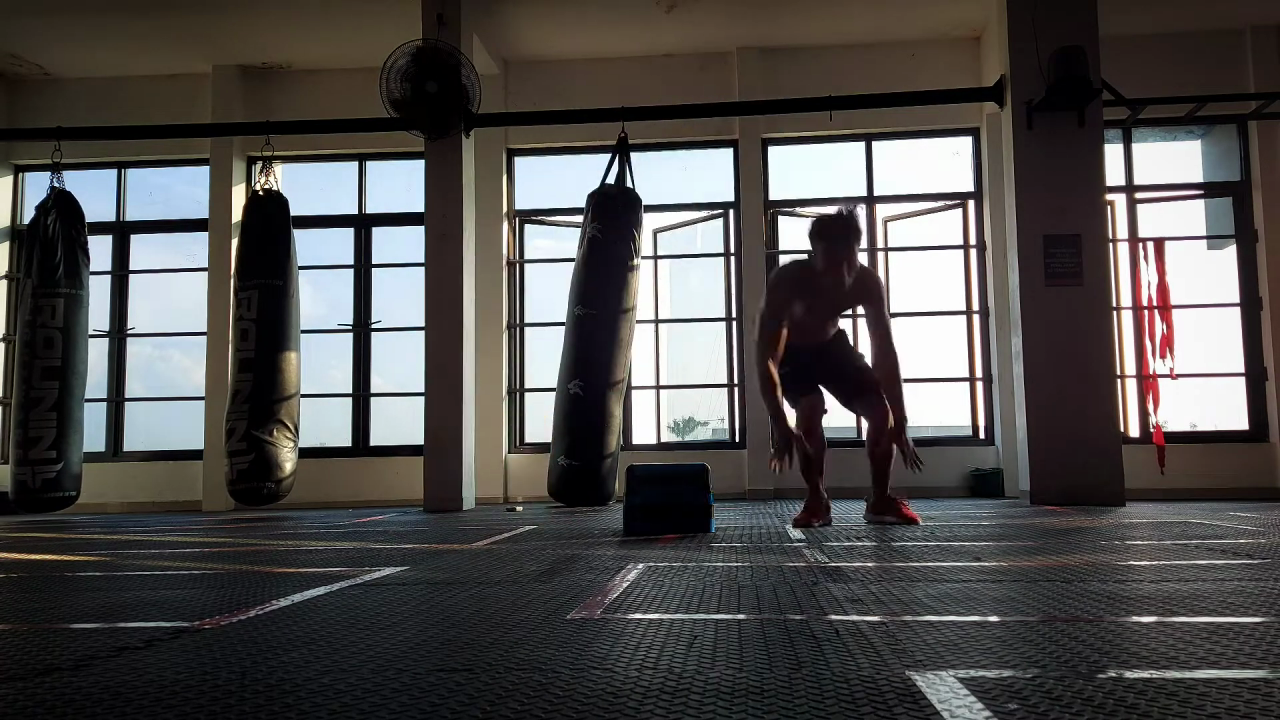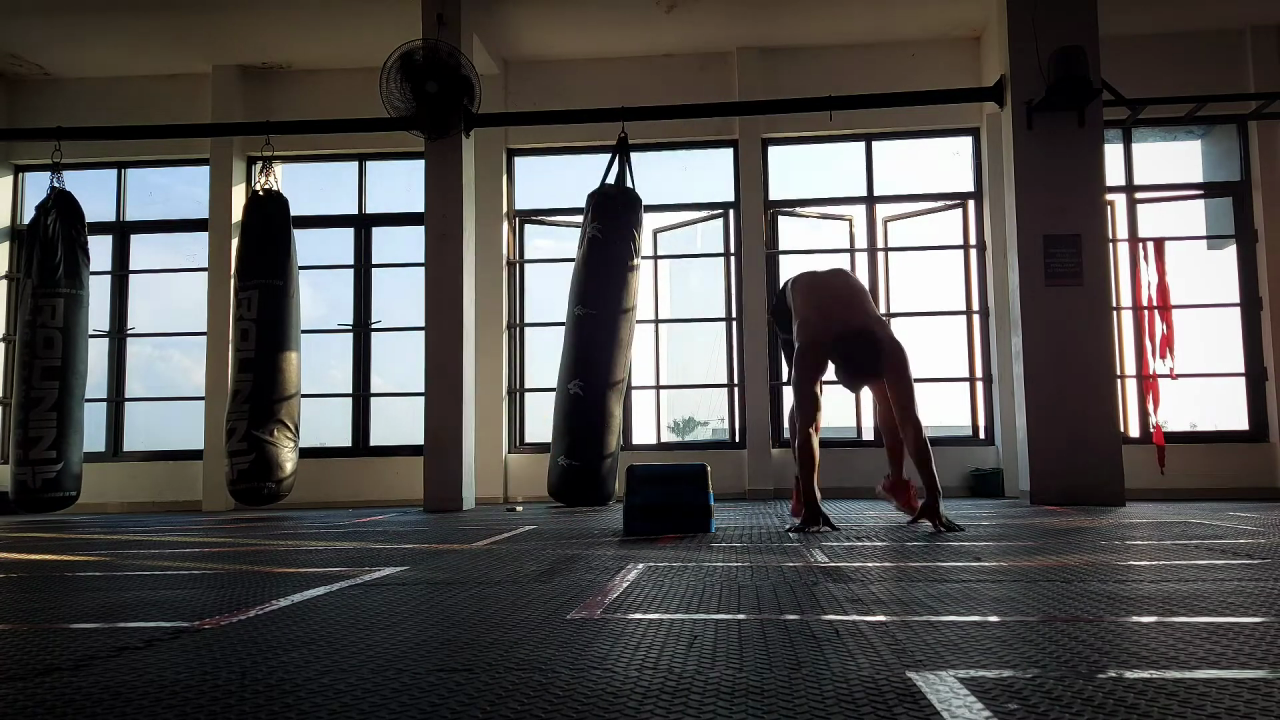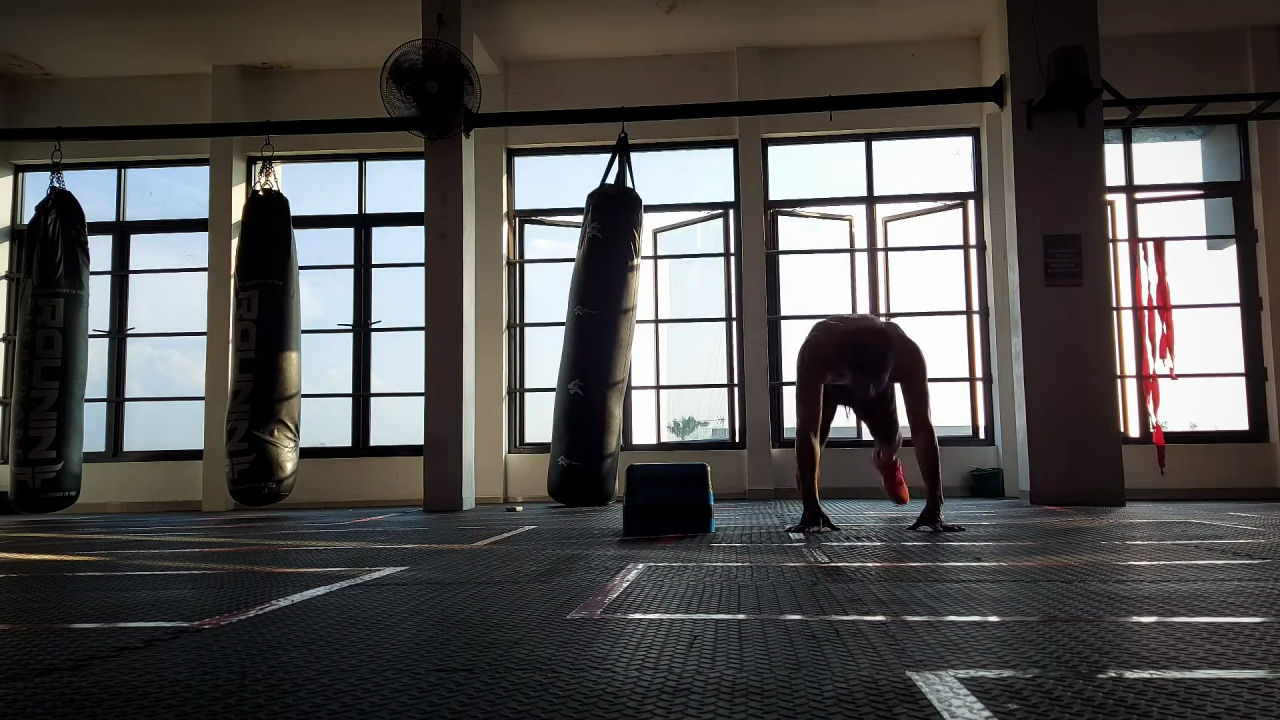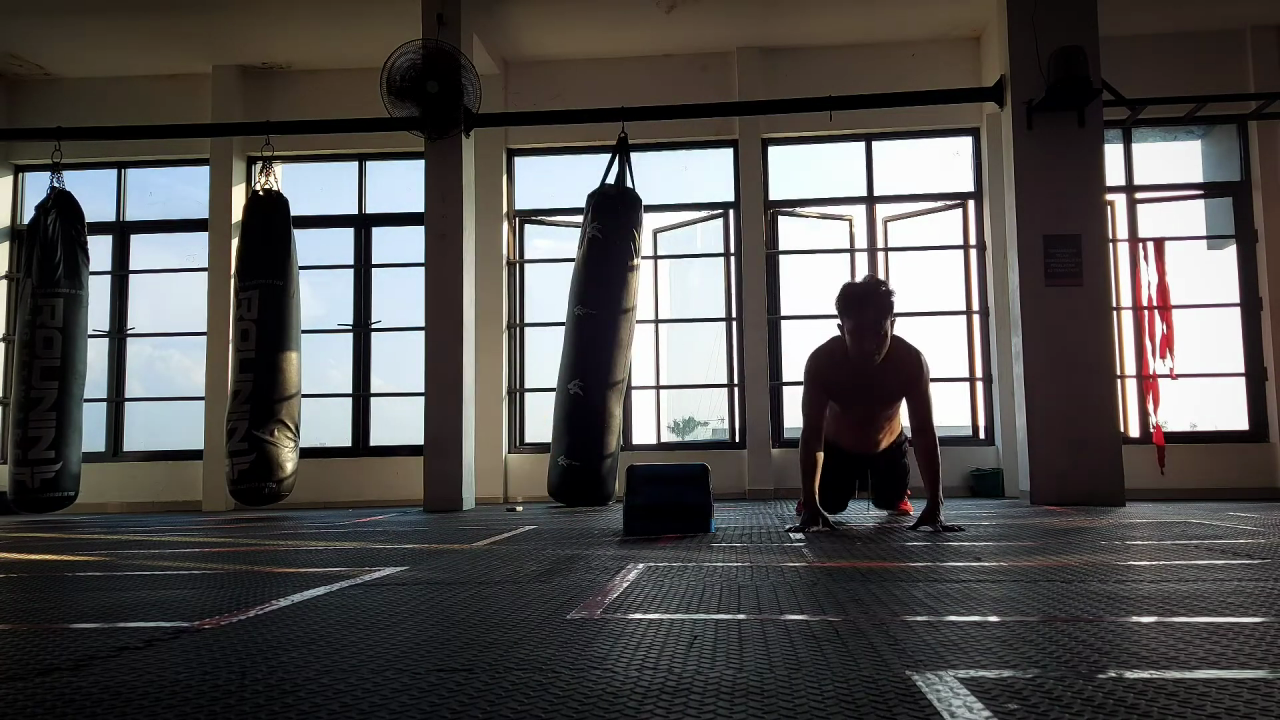
dt=0.2s
person 1, frame 1
left shoulder: (868, 282)
right shoulder: (786, 282)
left elbow: (885, 355)
right elbow: (763, 359)
left wrist: (900, 425)
right wrist: (781, 427)
left hip: (830, 345)
right hip: (792, 355)
left knee: (880, 410)
right knee: (810, 410)
left ankle: (881, 500)
right ankle: (815, 499)
person 1, frame 2
left shoulder: (890, 350)
right shoulder: (810, 349)
left elbow: (910, 423)
right elbow: (804, 426)
left wrist: (933, 499)
right wrist: (813, 505)
left knee: (887, 395)
right knee: (810, 404)
left ankle: (896, 481)
right ankle: (803, 494)
person 1, frame 3
left shoulder: (908, 356)
right shoulder: (816, 353)
left elbow: (922, 430)
right elbow: (807, 433)
left wrist: (934, 506)
right wrist: (811, 507)
right hip: (829, 376)
right knee: (814, 439)
left ankle: (887, 459)
person 1, frame 4
left shoulder: (911, 361)
right shoulder: (822, 361)
left elbow: (925, 434)
right elbow: (811, 438)
left wrist: (934, 506)
right wrist: (811, 505)
left ankle: (896, 495)
right ankle: (812, 502)
